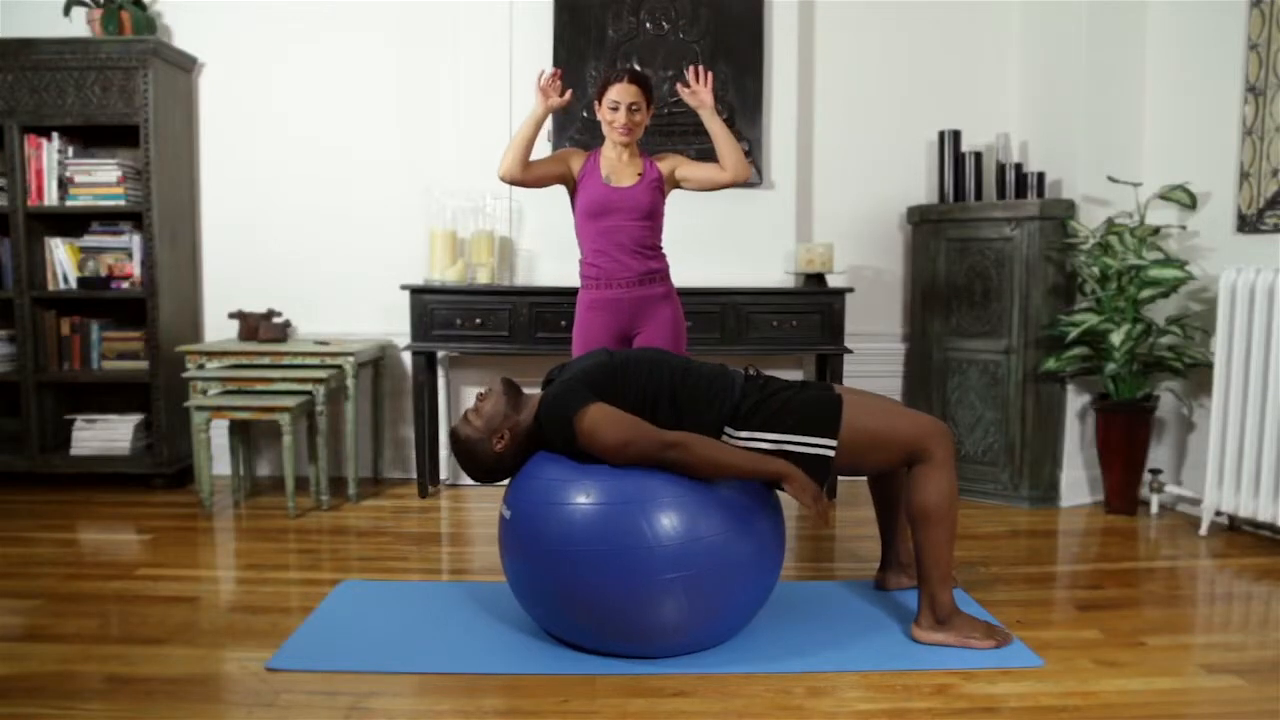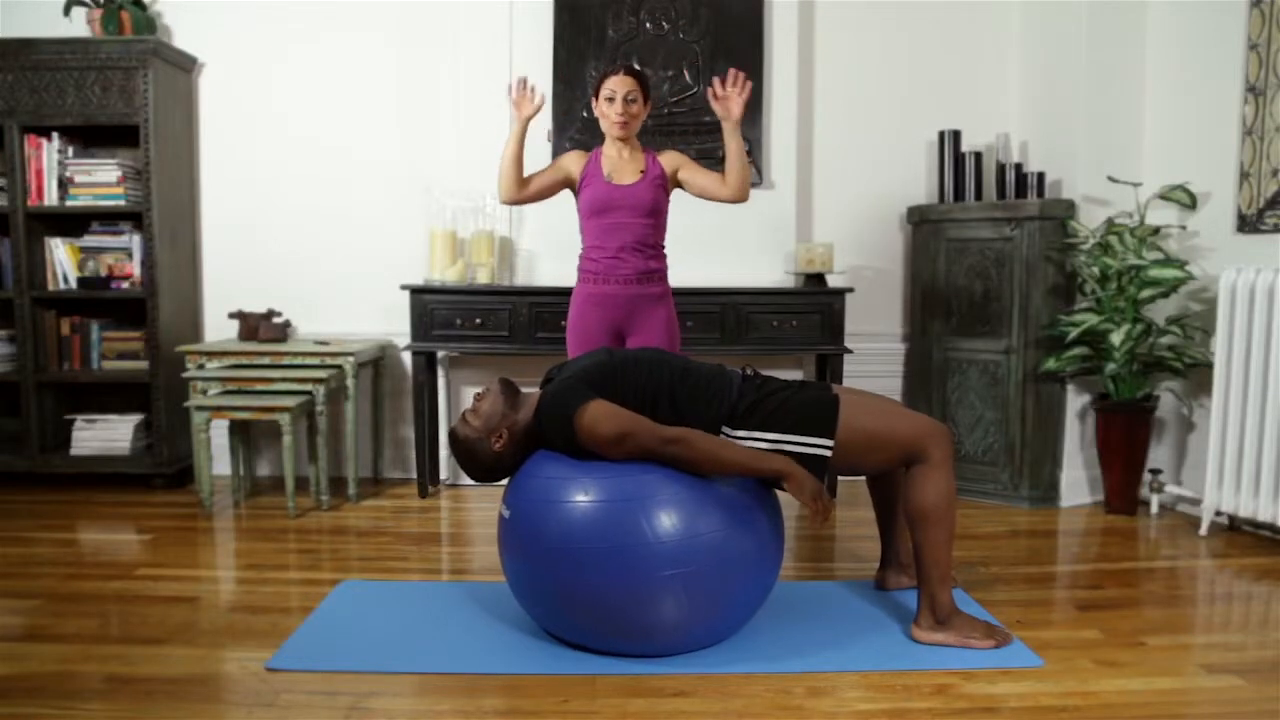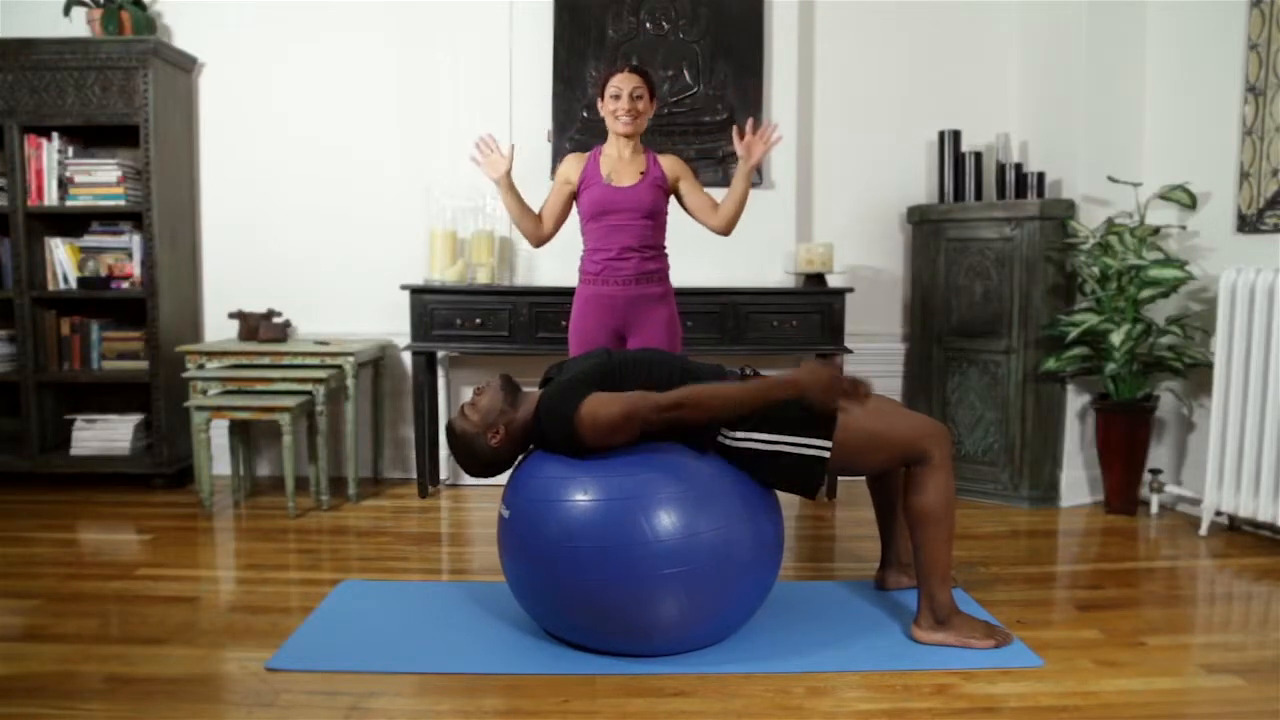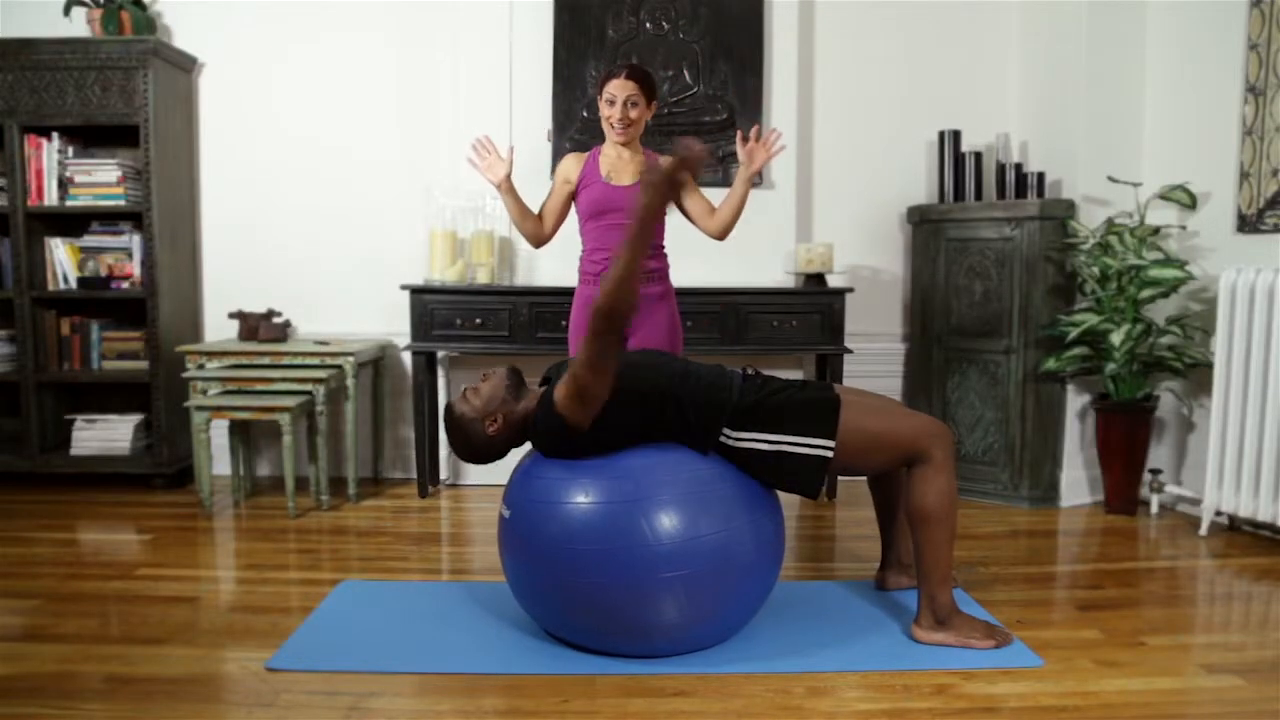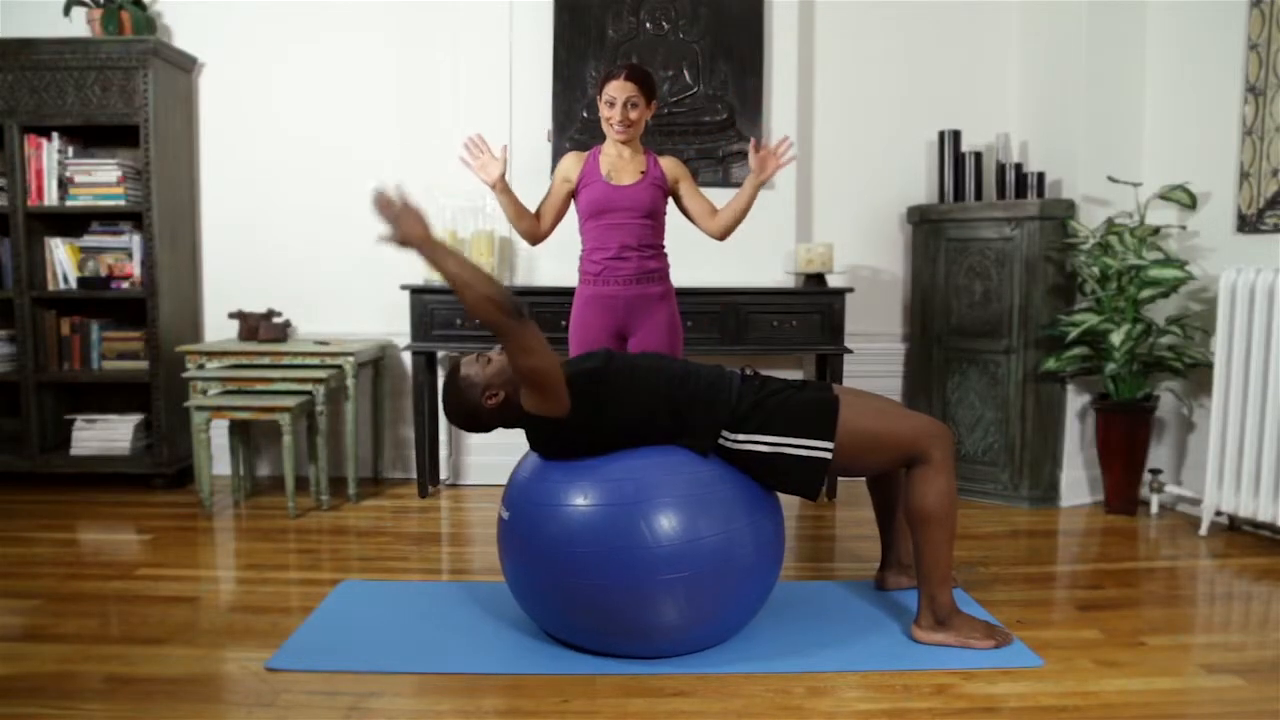
dt=0.4s
person 1, frame 1
left shoulder: (557, 389)
right shoulder: (563, 418)
right elbow: (671, 446)
right wrist: (782, 470)
left hip: (743, 392)
right hip: (748, 421)
left knee: (897, 431)
right knee: (931, 439)
left ankle: (898, 564)
right ankle: (938, 614)
person 1, frame 2
left shoulder: (556, 389)
right shoulder: (564, 417)
right elbow: (670, 442)
right wrist: (785, 468)
left hip: (742, 393)
right hip: (746, 419)
left knee: (897, 428)
right knee: (930, 440)
left ankle: (899, 564)
right ankle: (938, 615)
person 1, frame 3
left shoulder: (554, 390)
right shoulder: (565, 419)
right elbow: (673, 407)
right wrist: (789, 385)
left hip: (740, 404)
right hip: (741, 425)
left knee: (898, 430)
right knee: (929, 440)
left ankle: (898, 564)
right ankle: (939, 615)
person 1, frame 4
left shoulder: (559, 398)
right shoulder: (562, 419)
right elbow: (607, 326)
right wrist: (650, 209)
left hip: (742, 398)
right hip: (742, 425)
left knee: (901, 431)
right knee: (931, 442)
left ankle: (898, 566)
right ankle: (938, 615)
person 1, frame 5
left shoulder: (554, 406)
right shoulder: (550, 419)
right elbow: (509, 313)
right wrist: (425, 242)
left hip: (741, 399)
right hip: (741, 424)
left knee: (897, 441)
right knee: (931, 445)
left ankle: (899, 563)
right ankle: (937, 616)
person 2, frame 1
left shoulder: (664, 168)
right shoulder: (576, 164)
left elbow: (736, 172)
right elbow: (510, 172)
left wrist: (706, 112)
right wrist: (541, 111)
left hip: (657, 304)
right hip: (598, 306)
person 2, frame 2
left shoulder: (666, 163)
right shoulder: (578, 164)
left elbow: (735, 192)
right elbow: (511, 194)
left wrist: (730, 123)
right wrist: (521, 122)
left hip: (652, 303)
right hip: (593, 303)
person 2, frame 3
left shoulder: (668, 167)
right shoulder: (576, 166)
left elbow: (720, 222)
right elbow: (538, 233)
left wrist: (744, 168)
right wrist: (504, 182)
left hip: (653, 304)
right hip: (594, 304)
person 2, frame 4
left shoulder: (667, 168)
right shoulder: (575, 165)
left elbow: (716, 226)
right elbow: (539, 234)
left wrist: (745, 174)
right wrist: (505, 186)
left hip: (653, 303)
right hip: (594, 303)
person 2, frame 5
left shoulder: (667, 168)
right shoulder: (575, 164)
left elbow: (716, 225)
right elbow: (536, 230)
left wrist: (753, 181)
right wrist: (499, 187)
left hip: (654, 304)
right hip: (595, 303)
